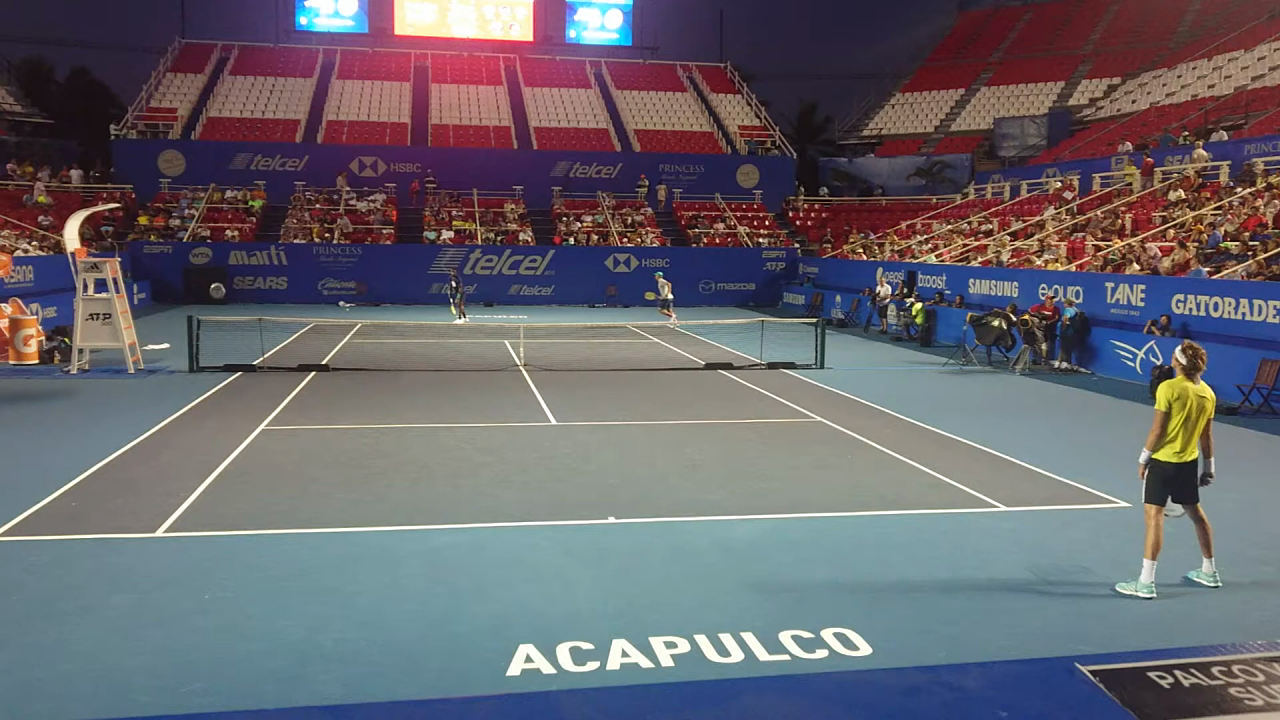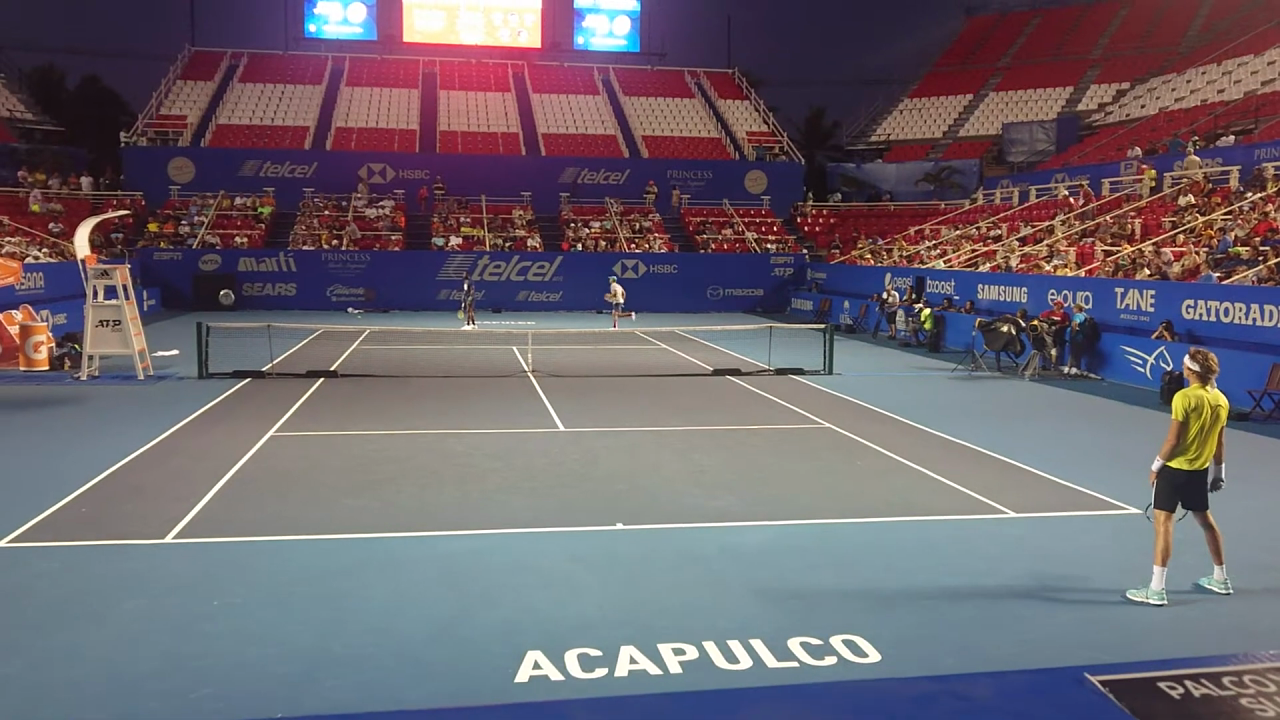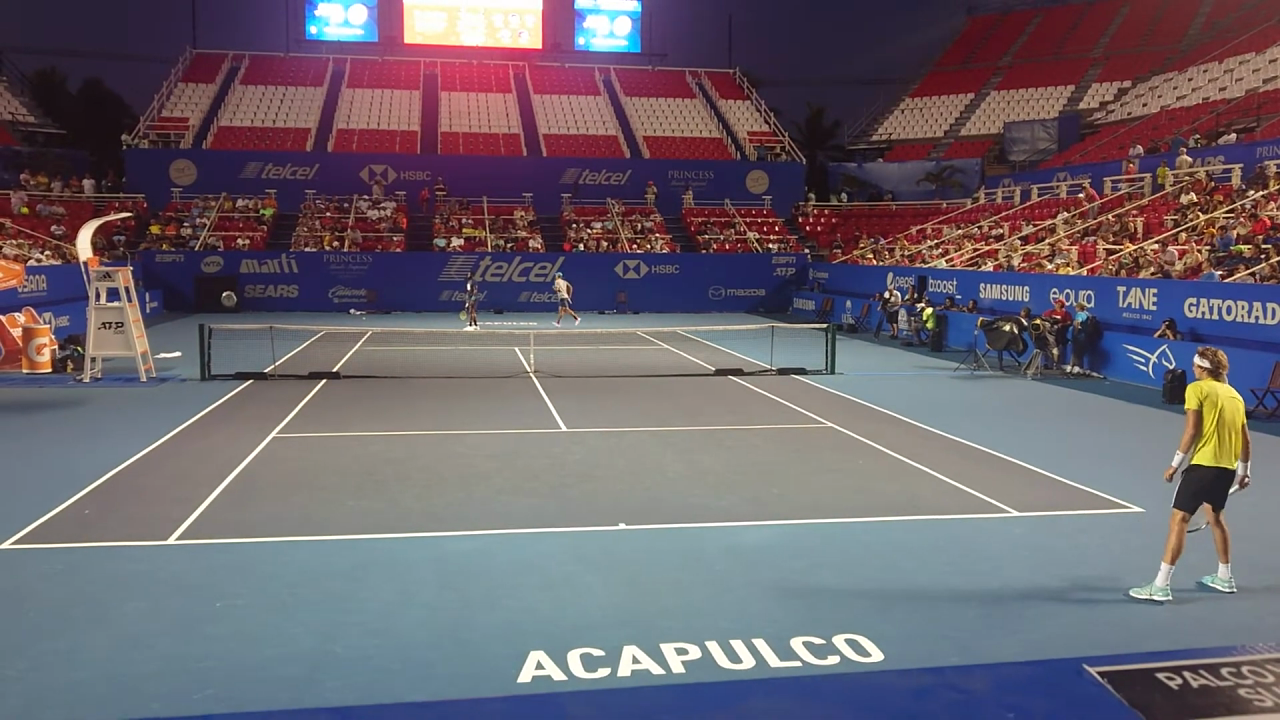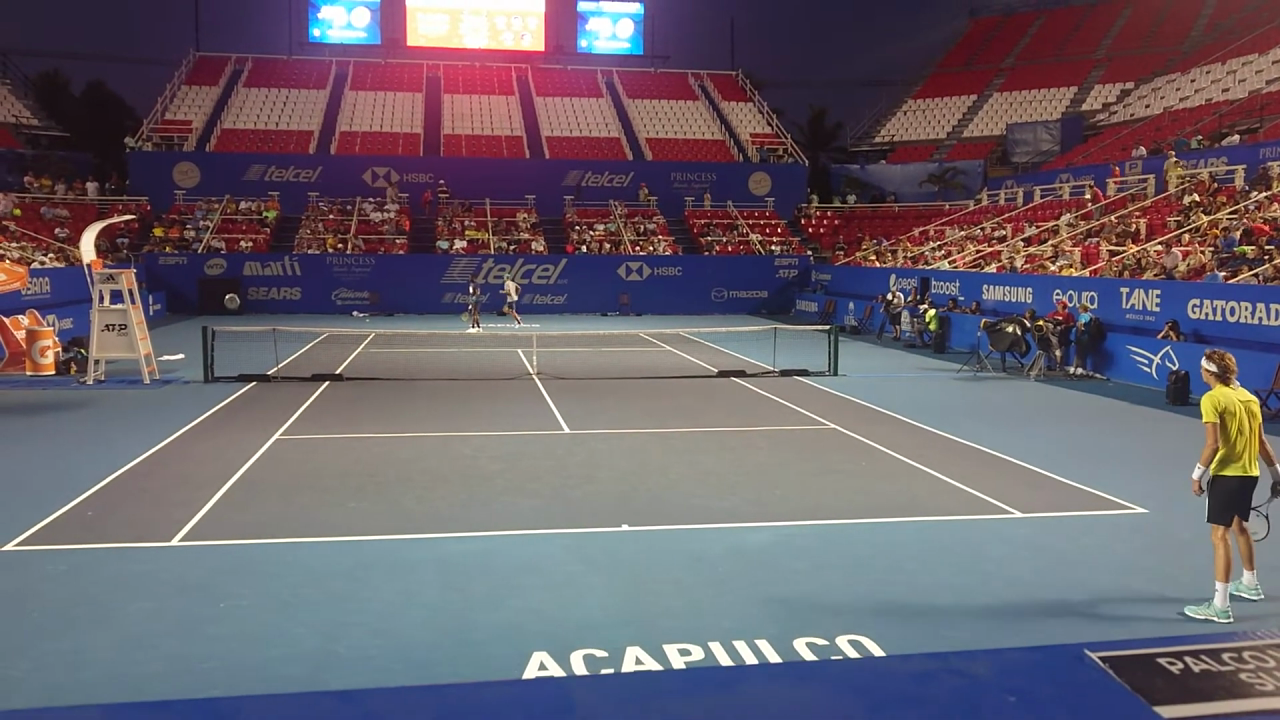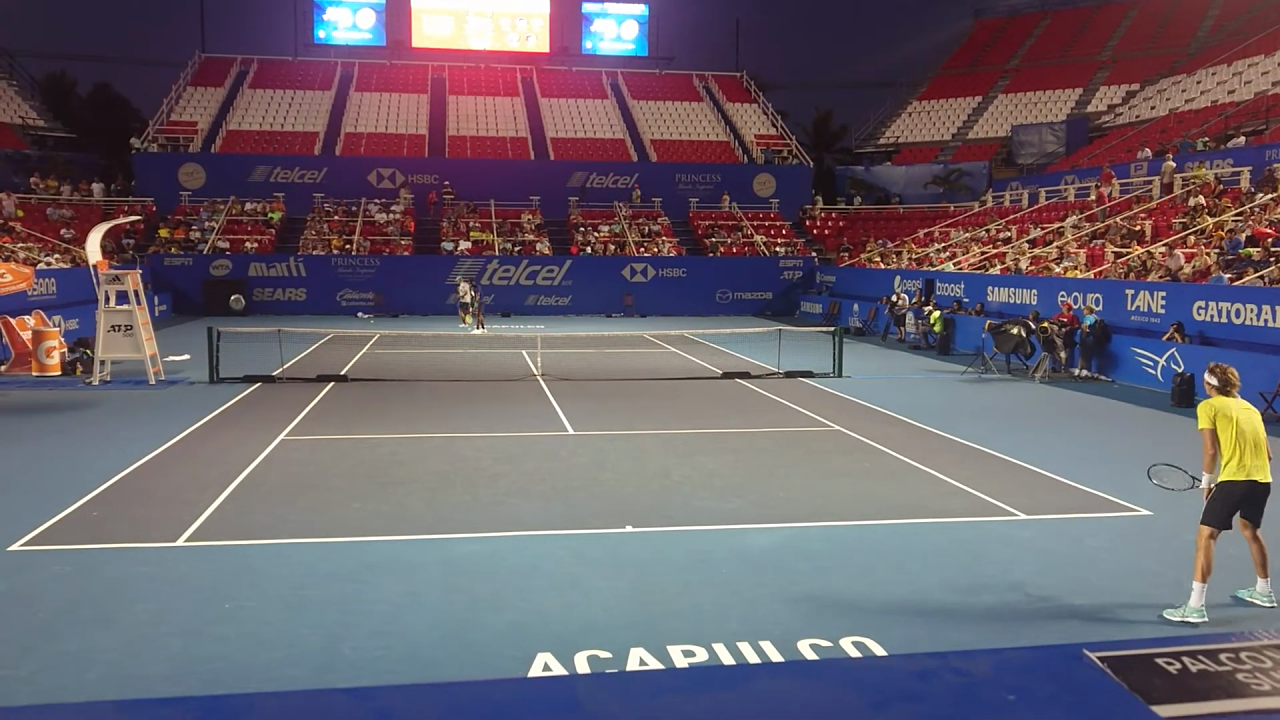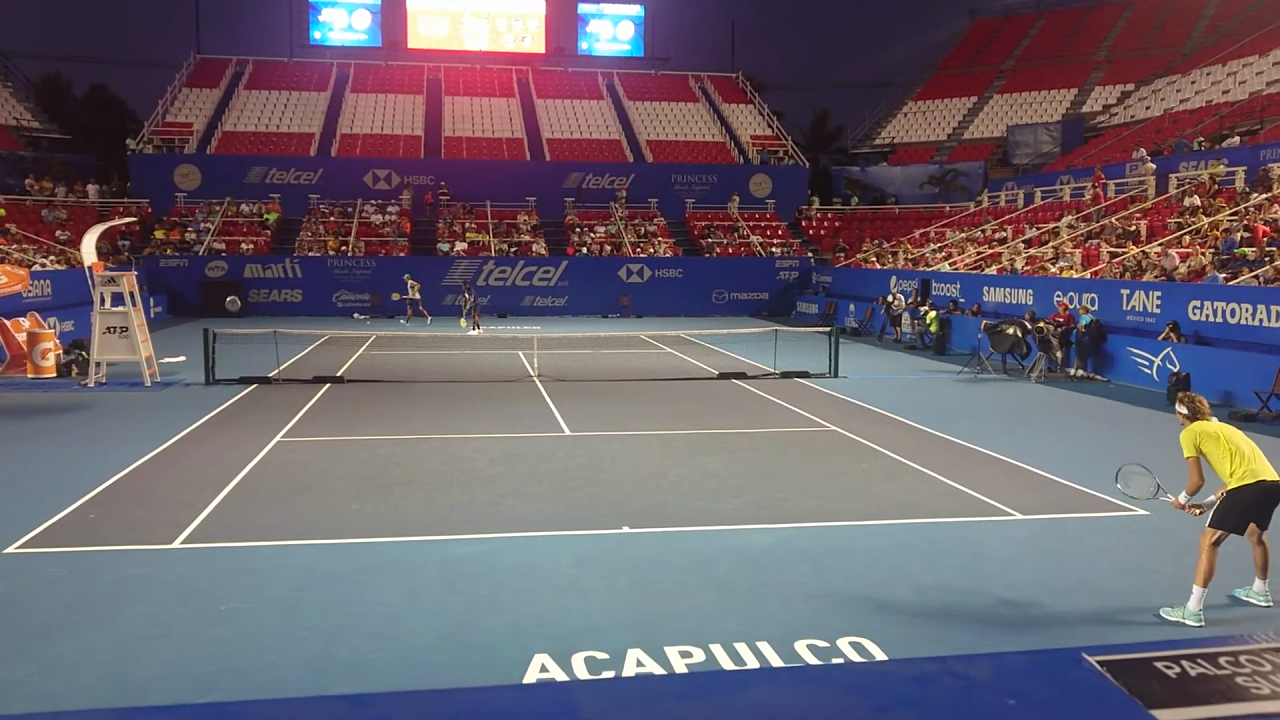
dt=0.7s
person 1, frame 1
left shoulder: (1168, 388)
right shoulder: (1208, 393)
left elbow: (1157, 430)
right elbow: (1206, 435)
left wrist: (1143, 459)
right wrist: (1208, 467)
left hip: (1163, 462)
right hip: (1189, 463)
left knee: (1154, 517)
right knee: (1196, 513)
left ankle: (1146, 582)
right ankle: (1209, 571)
person 1, frame 2
left shoulder: (1184, 397)
right shoulder: (1221, 400)
left elbow: (1173, 440)
right elbow: (1219, 442)
left wrist: (1156, 466)
right wrist: (1218, 474)
left hip: (1174, 468)
right hip: (1200, 470)
left knee: (1163, 522)
right knee: (1205, 520)
left ankle: (1157, 589)
right ankle: (1220, 579)
person 1, frame 3
left shoulder: (1197, 389)
right shoulder: (1235, 395)
left elbow: (1192, 431)
right elbow: (1246, 439)
left wrist: (1175, 463)
right wrist: (1245, 470)
left hip: (1204, 465)
right hip: (1228, 468)
left knee: (1179, 520)
right knee: (1215, 518)
left ankle: (1161, 585)
right ankle: (1225, 577)
person 1, frame 4
left shoulder: (1212, 399)
right shoulder: (1249, 397)
left elbow: (1213, 445)
left wrist: (1197, 475)
left hip: (1225, 474)
right hip: (1249, 474)
left knee: (1220, 535)
right knee: (1238, 526)
left ankle: (1220, 605)
right ankle: (1250, 584)
person 1, frame 5
left shoulder: (1208, 406)
right shoulder: (1249, 408)
left elbow: (1211, 452)
right elbow: (1267, 454)
left wrist: (1207, 483)
left hip: (1235, 479)
right hip: (1263, 480)
left knee: (1206, 537)
right knee: (1250, 532)
left ankle: (1195, 607)
right ankle: (1264, 591)
person 1, frame 6
left shoulder: (1189, 433)
right shoulder: (1223, 428)
left elbow: (1197, 480)
left wrist: (1182, 500)
right wrist: (1205, 505)
left hip: (1248, 486)
left knee: (1209, 542)
right knee: (1256, 534)
left ankle: (1193, 610)
right ankle: (1260, 591)
